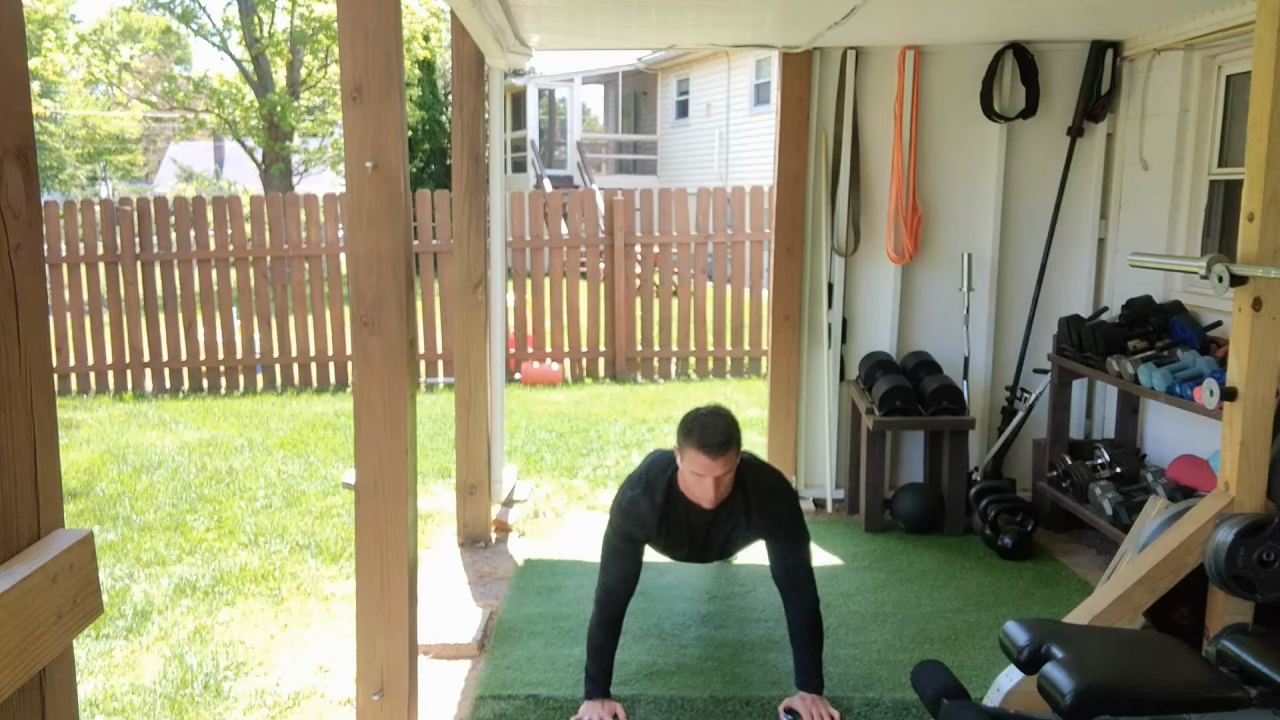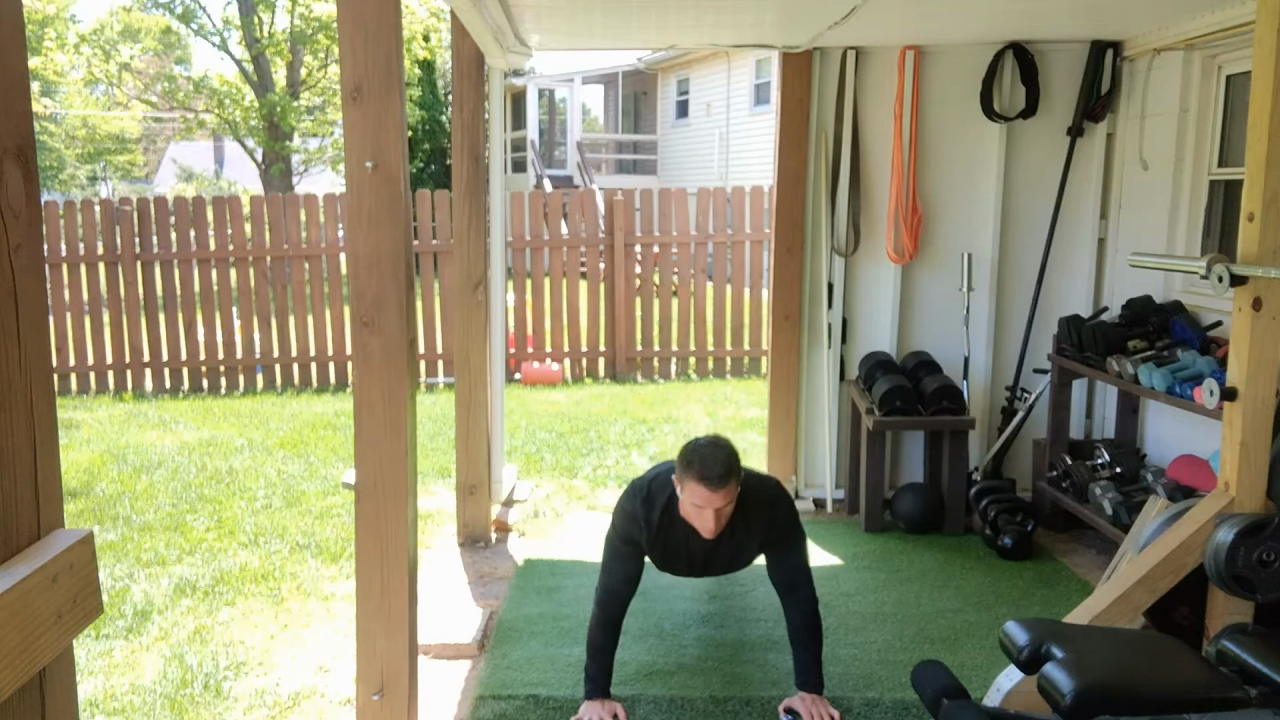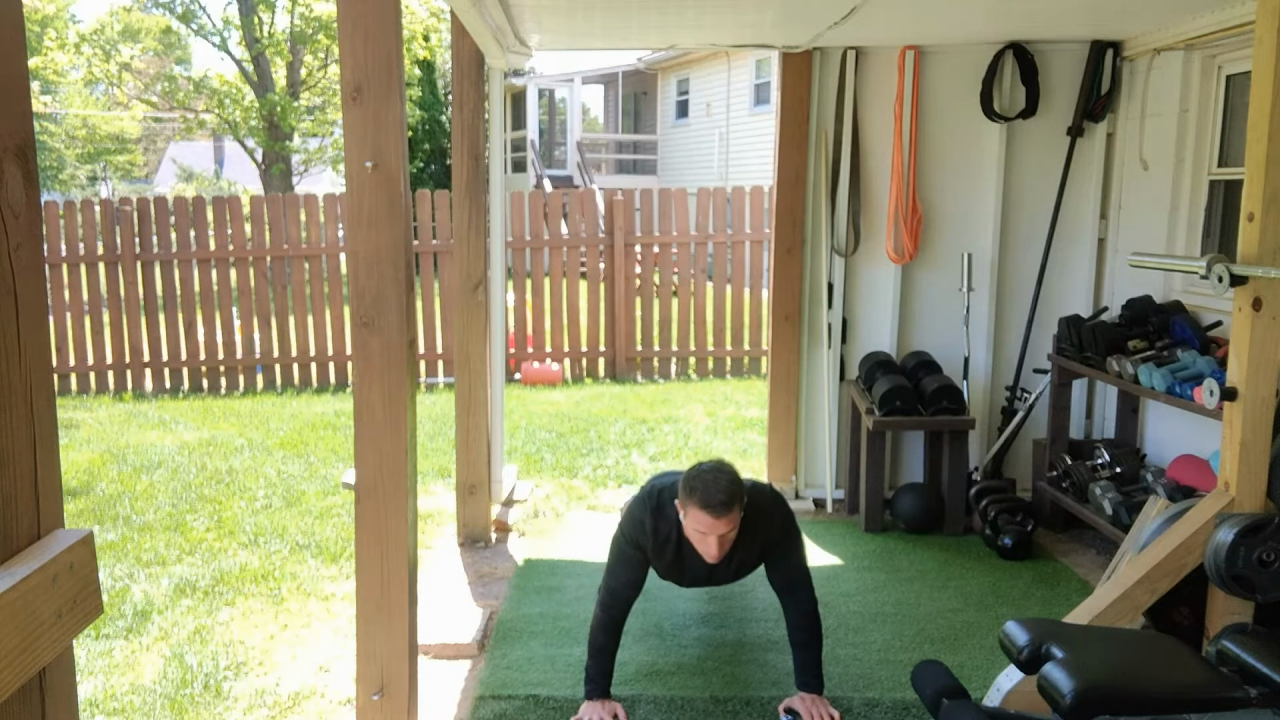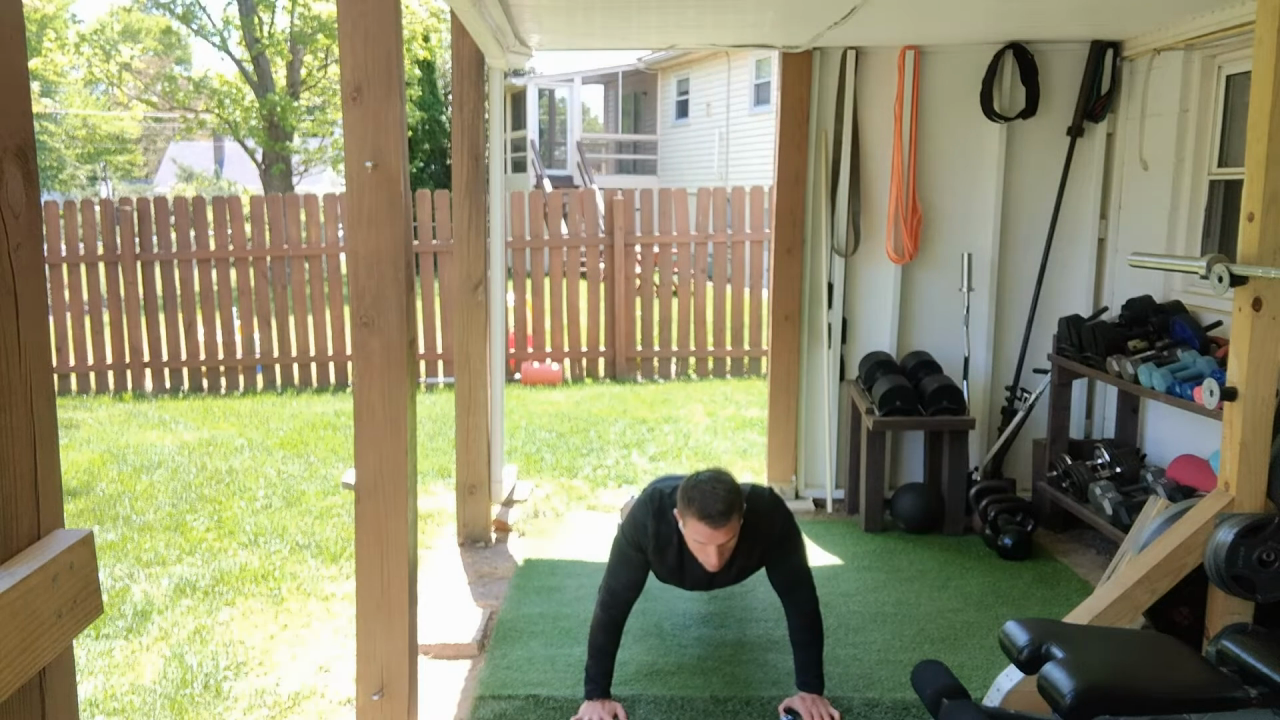
dt=0.5s
person 1, frame 1
left shoulder: (770, 490)
right shoulder: (640, 495)
left elbow: (798, 588)
right elbow: (612, 593)
left wrist: (810, 688)
right wrist: (596, 693)
left hip: (728, 540)
right hip: (666, 542)
person 1, frame 2
left shoulder: (770, 502)
right shoulder: (641, 504)
left elbow: (798, 595)
right elbow: (611, 598)
left wrist: (810, 688)
right wrist: (596, 694)
right hip: (666, 545)
person 1, frame 3
left shoulder: (769, 511)
right shoulder: (647, 514)
left elbow: (798, 597)
right elbow: (613, 601)
left wrist: (810, 689)
right wrist: (596, 694)
right hip: (662, 518)
person 1, frame 4
left shoulder: (768, 515)
right shoulder: (649, 516)
left elbow: (800, 598)
right elbow: (613, 602)
left wrist: (810, 688)
right wrist: (596, 694)
